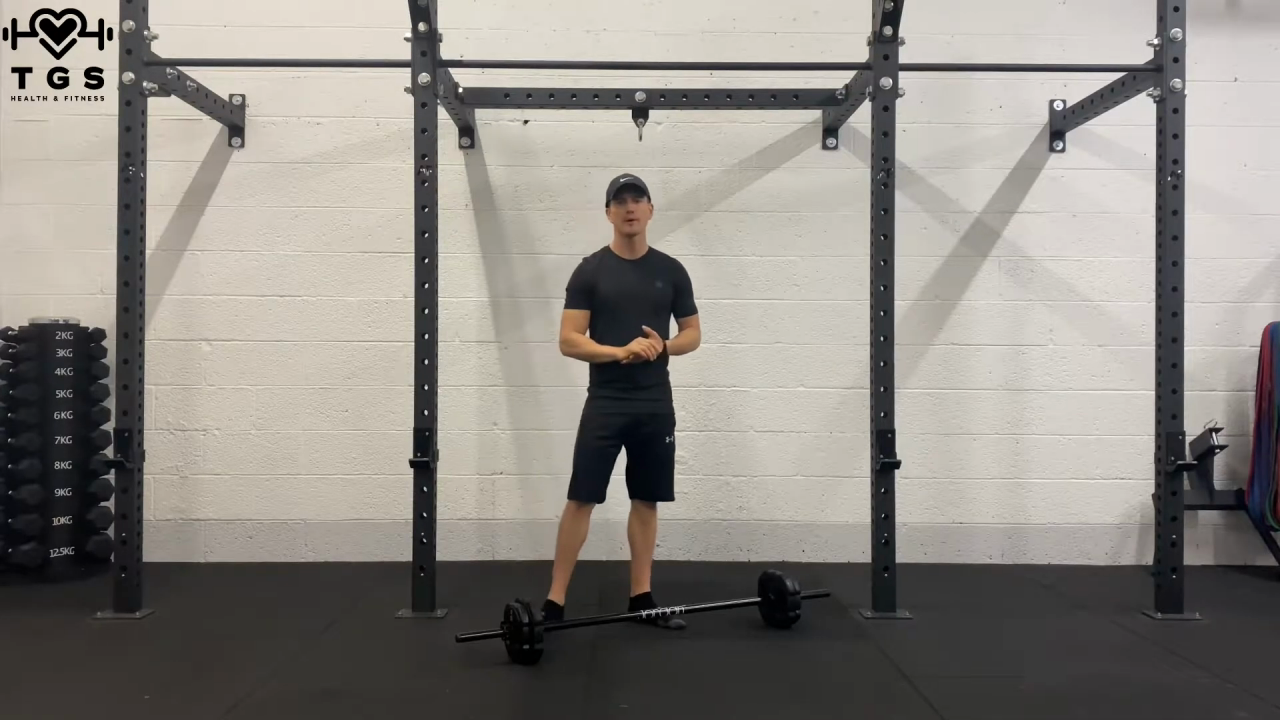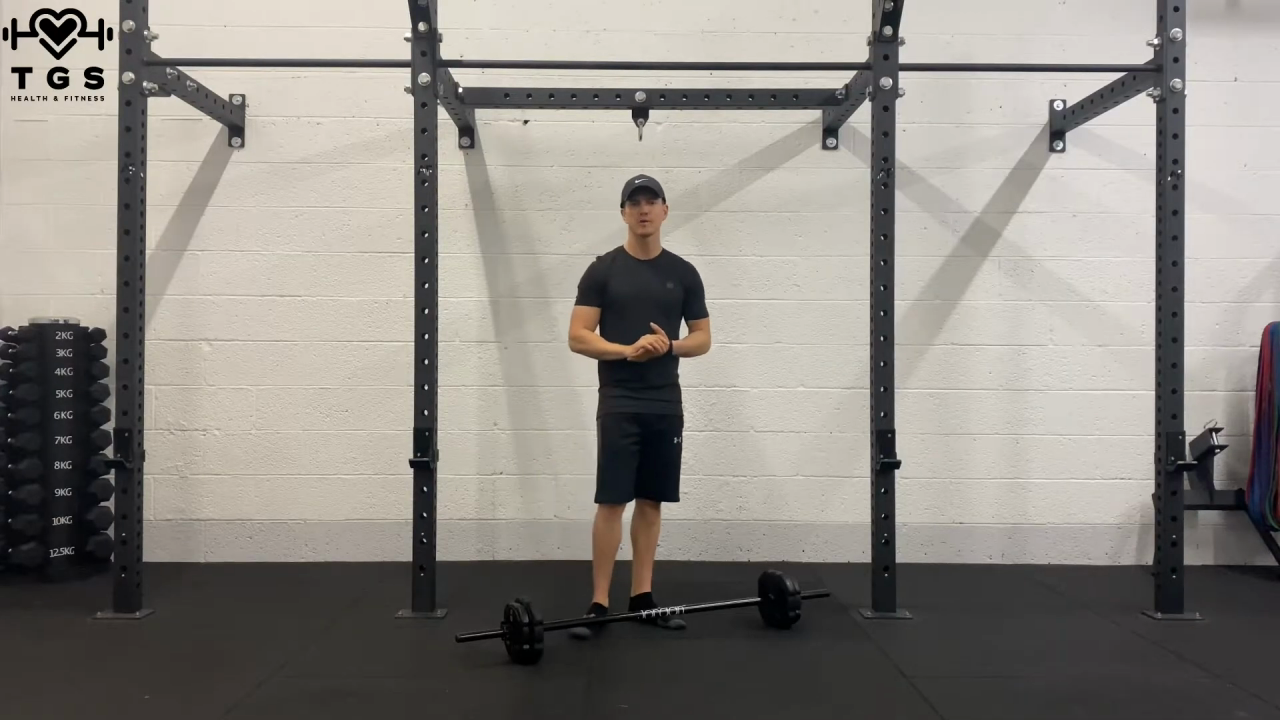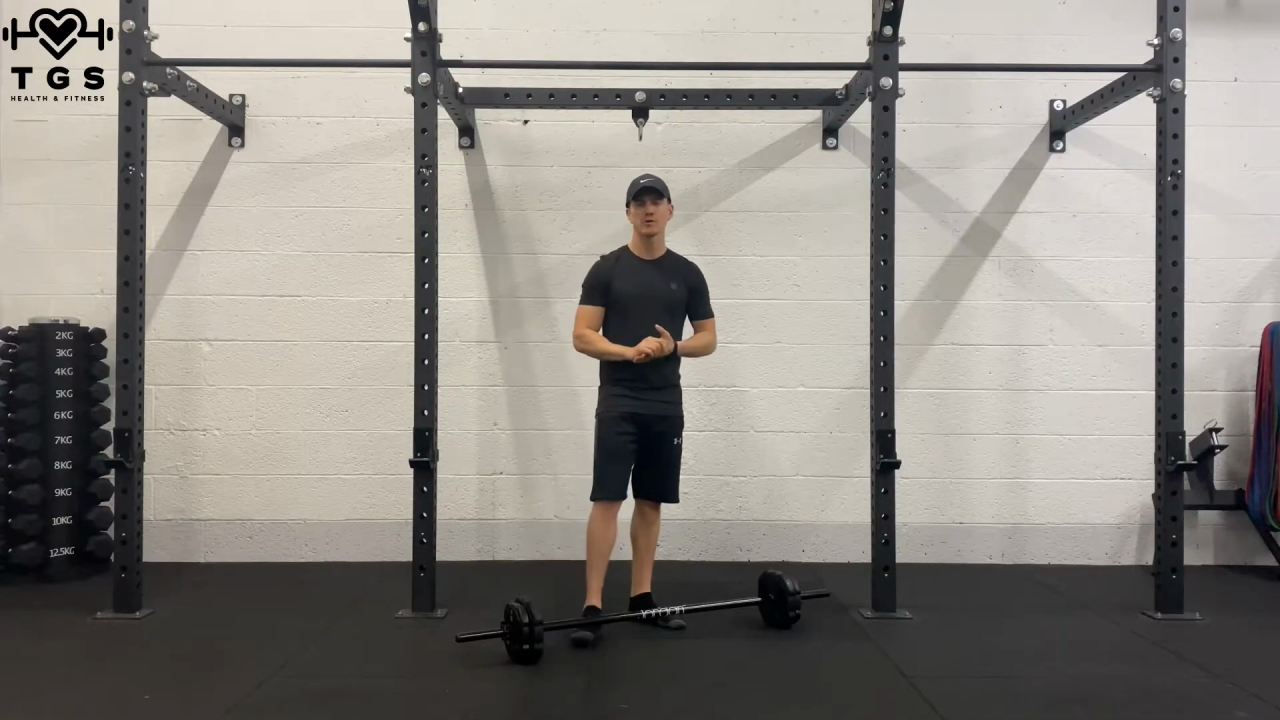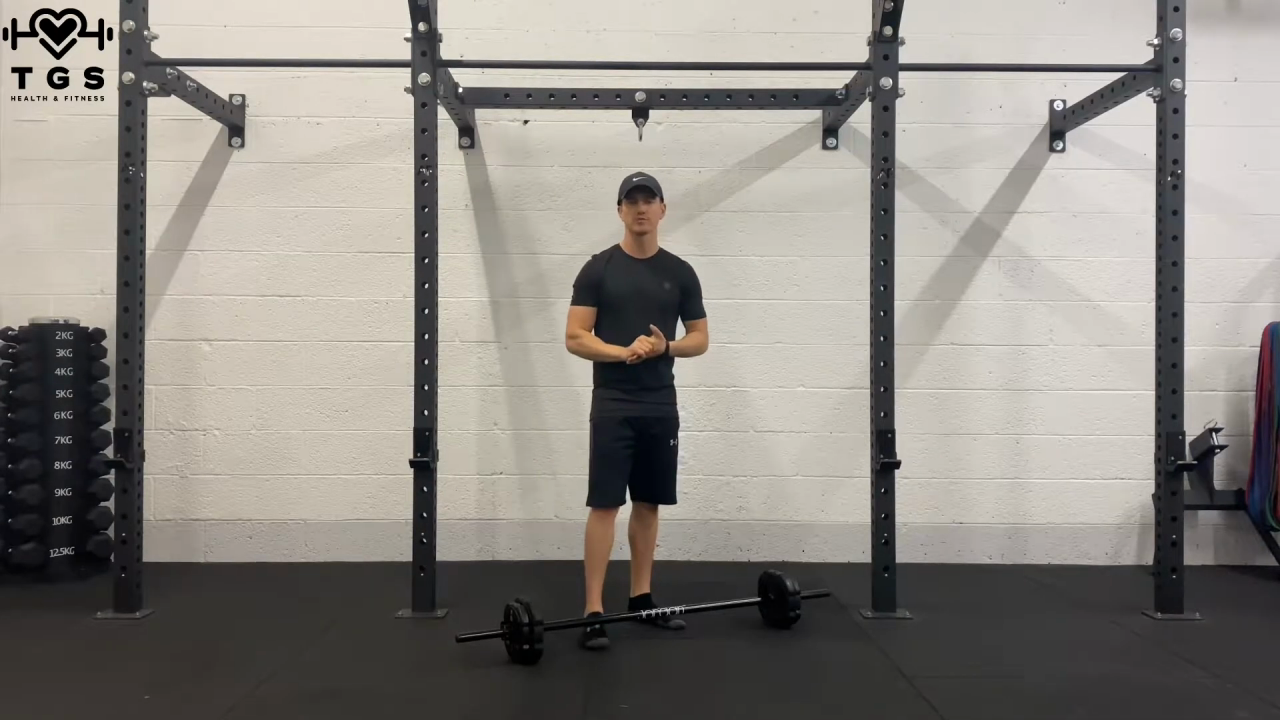
dt=0.3s
person 1, frame 1
left shoulder: (671, 271)
right shoulder: (590, 271)
left elbow: (693, 334)
right elbow: (569, 341)
left wrist: (662, 346)
right wrist: (620, 351)
left hip: (655, 404)
right hip: (606, 402)
left knee: (646, 500)
right knee: (582, 498)
left ankle: (641, 595)
right ankle: (554, 600)
person 1, frame 2
left shoulder: (683, 273)
right shoulder: (603, 270)
left elbow: (703, 338)
right elbow: (578, 337)
left wrist: (670, 345)
right wrist: (628, 349)
left hip: (665, 403)
right hip: (619, 401)
left knee: (651, 501)
right knee: (612, 501)
left ankle: (642, 595)
right ankle: (599, 602)
person 1, frame 3
left shoulder: (687, 272)
right shoulder: (607, 268)
left elbow: (708, 338)
right elbow: (582, 335)
left wrist: (672, 346)
right wrist: (630, 351)
left hip: (666, 404)
right hip: (619, 401)
left knee: (651, 501)
right knee: (607, 500)
left ankle: (641, 595)
right ankle: (592, 605)
person 1, frame 4
left shoulder: (680, 272)
right shoulder: (598, 269)
left elbow: (700, 339)
right elbow: (575, 338)
left wrist: (664, 346)
right wrist: (625, 352)
left hip: (660, 405)
right hip: (612, 405)
left knee: (649, 504)
right knee: (604, 504)
left ankle: (641, 596)
right ankle: (594, 611)
